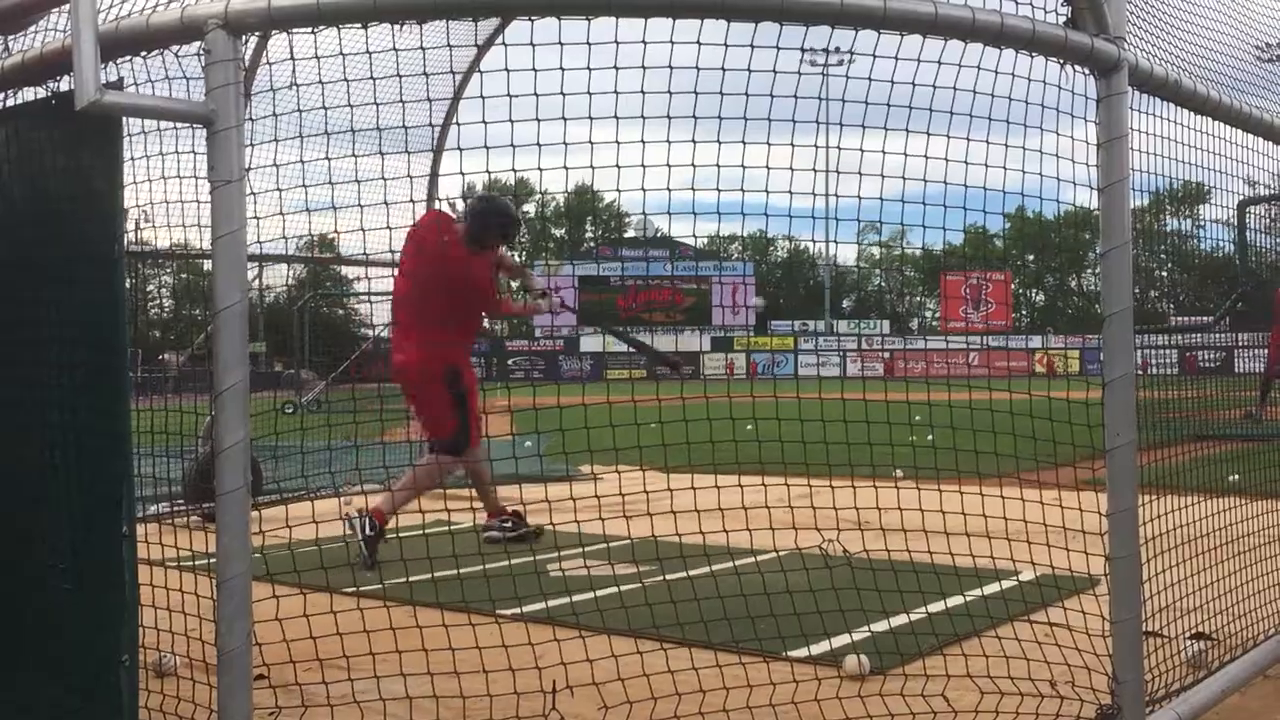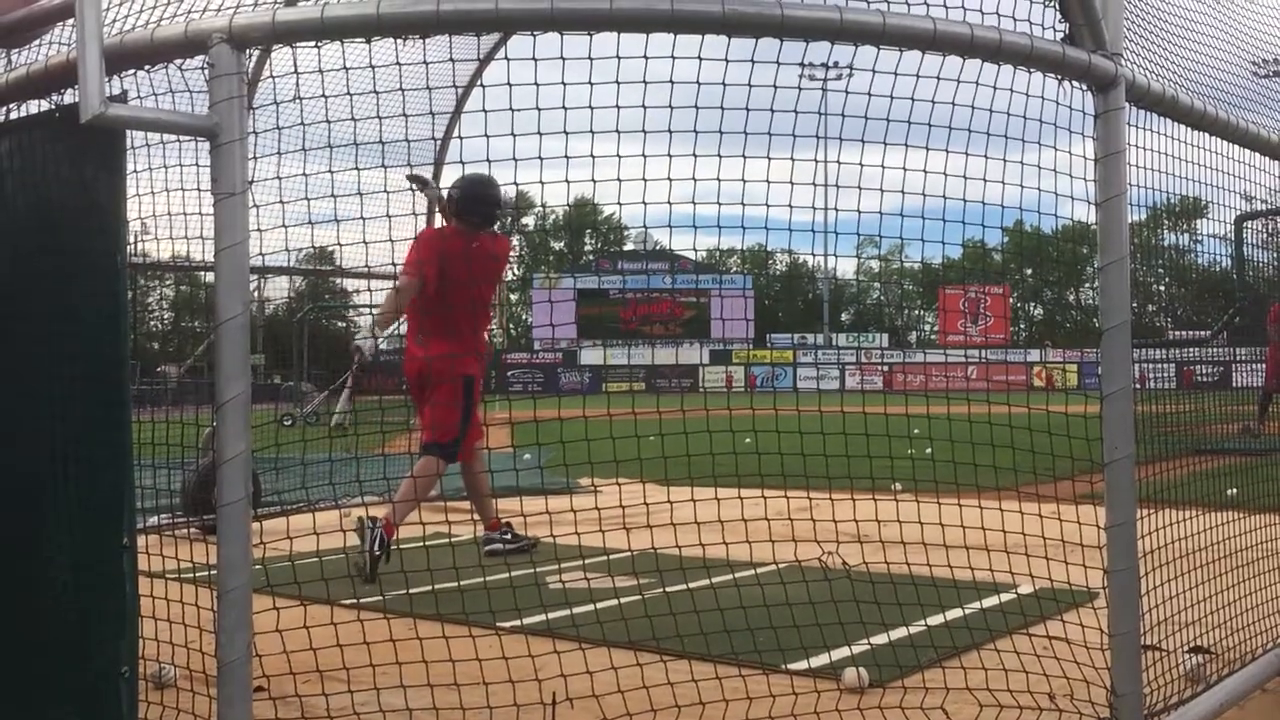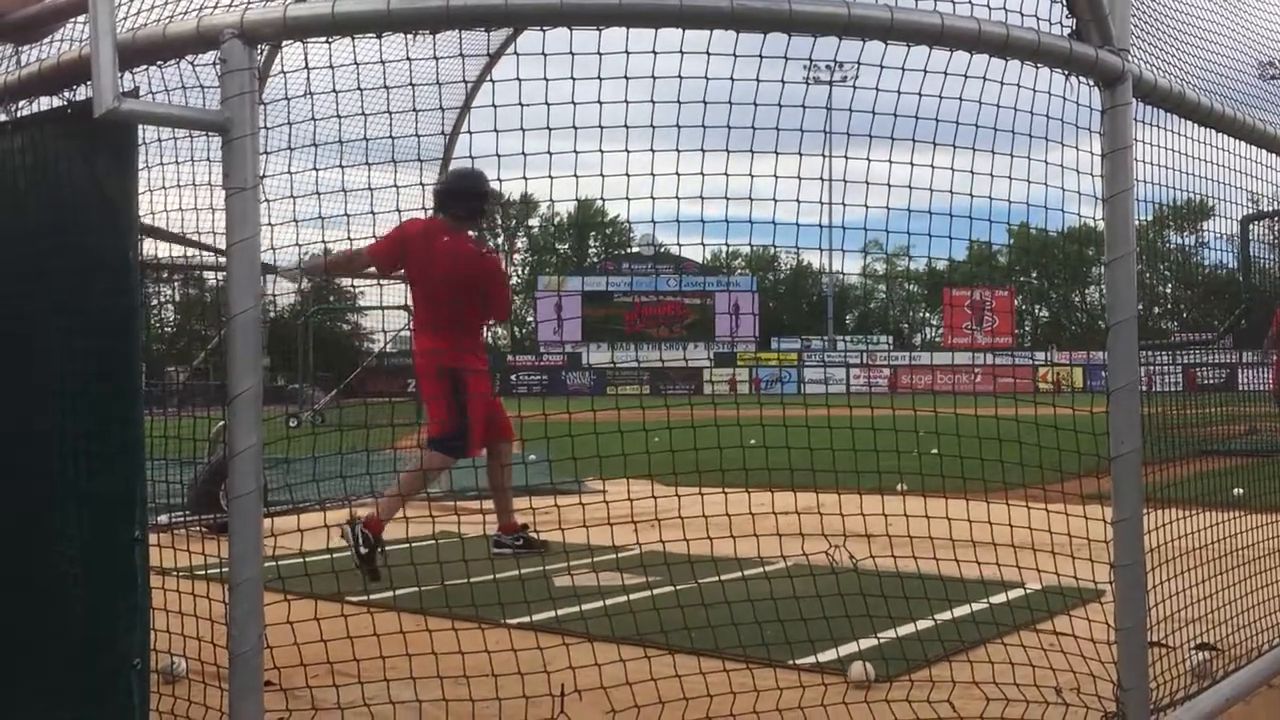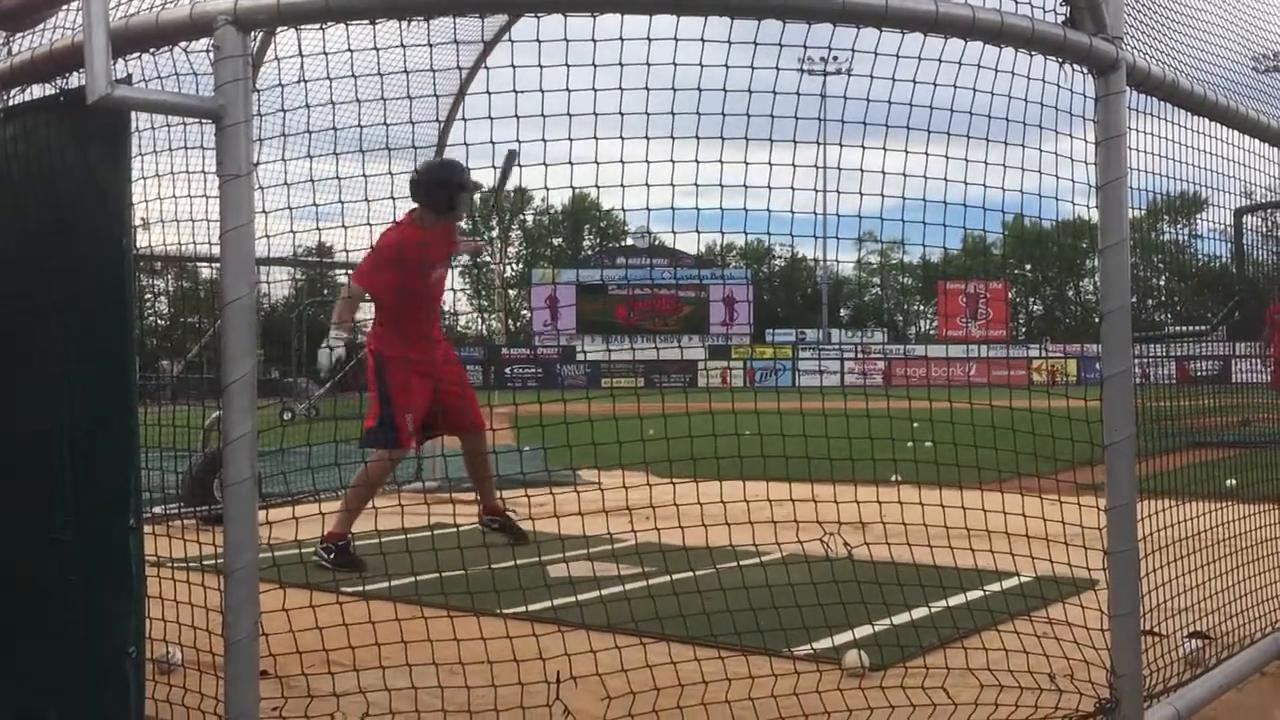
dt=0.5s
person 1, frame 1
left shoulder: (432, 223)
right shoulder: (476, 270)
left elbow: (490, 254)
right elbow: (501, 310)
left wrist: (530, 280)
right wrist: (537, 304)
left hip: (411, 355)
right hip: (439, 361)
left knee: (466, 435)
right knee: (450, 451)
left ankle: (497, 517)
right ankle: (374, 519)
person 1, frame 2
left shoulder: (430, 241)
right shoulder: (499, 249)
left elbow: (409, 287)
left wrist: (373, 330)
right wrist: (447, 207)
left hip: (419, 359)
right hip: (458, 363)
left knee: (465, 441)
right knee: (438, 452)
left ankle: (494, 530)
right ankle: (384, 527)
person 1, frame 3
left shoulder: (412, 233)
right shoulder: (484, 261)
left elbow: (358, 258)
right elbow: (502, 314)
left wrist: (312, 267)
left hip: (434, 355)
right hip: (458, 362)
left knee: (499, 437)
right knee: (444, 451)
left ankle: (508, 531)
right ankle: (370, 527)
person 1, frame 4
left shoulder: (442, 229)
right shoulder: (400, 240)
right elbow: (355, 286)
left wrist: (466, 245)
right wrist: (337, 336)
left hip: (436, 349)
right hip: (396, 354)
left knee: (474, 428)
right knee: (392, 448)
left ankle: (493, 513)
right ankle: (333, 540)
